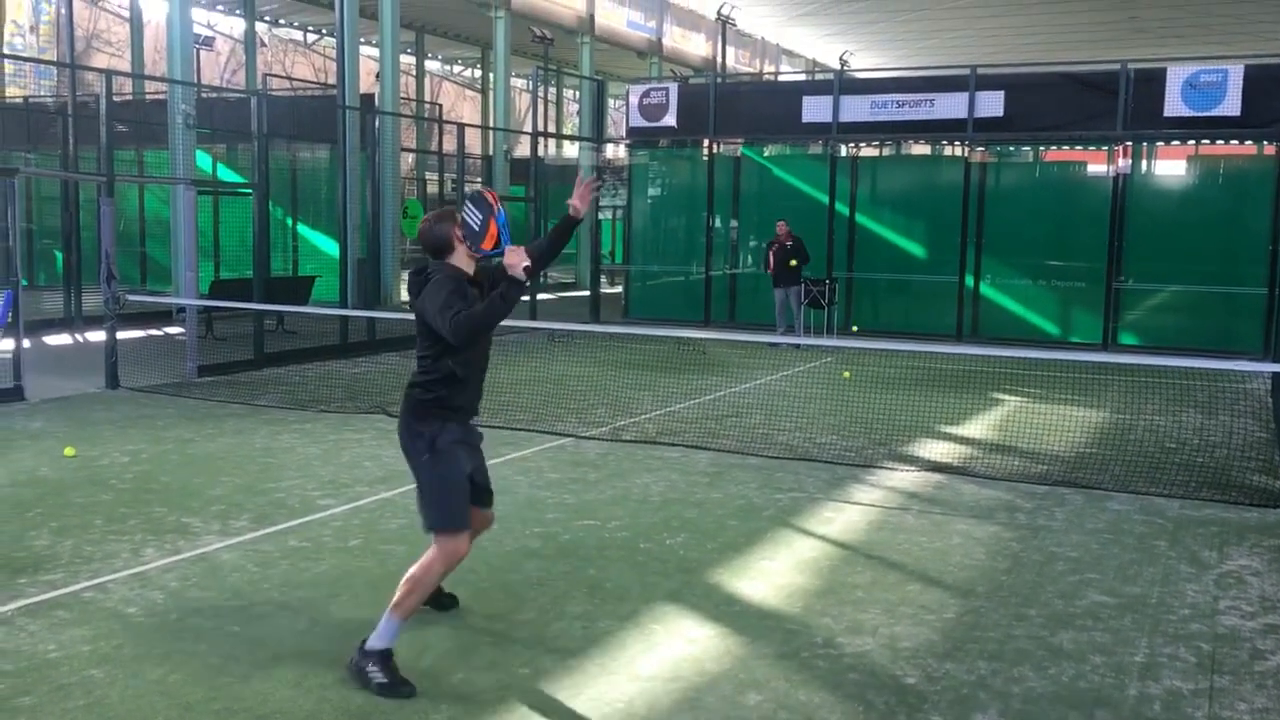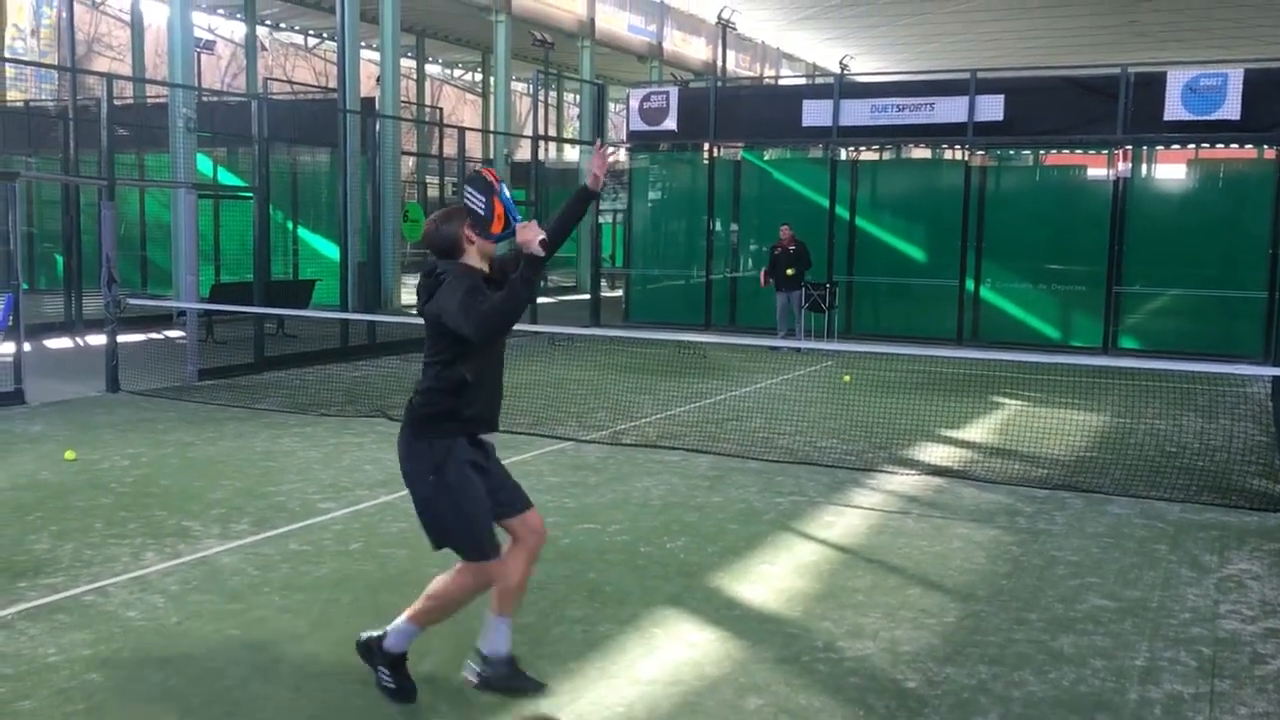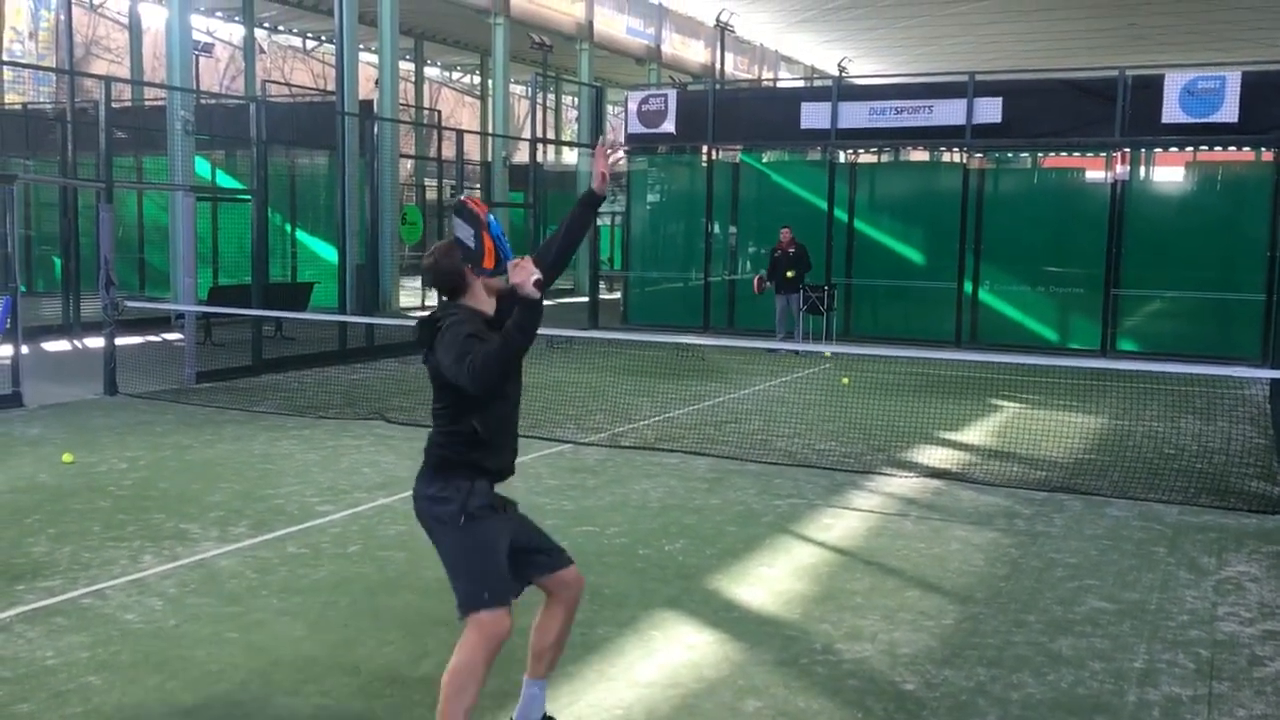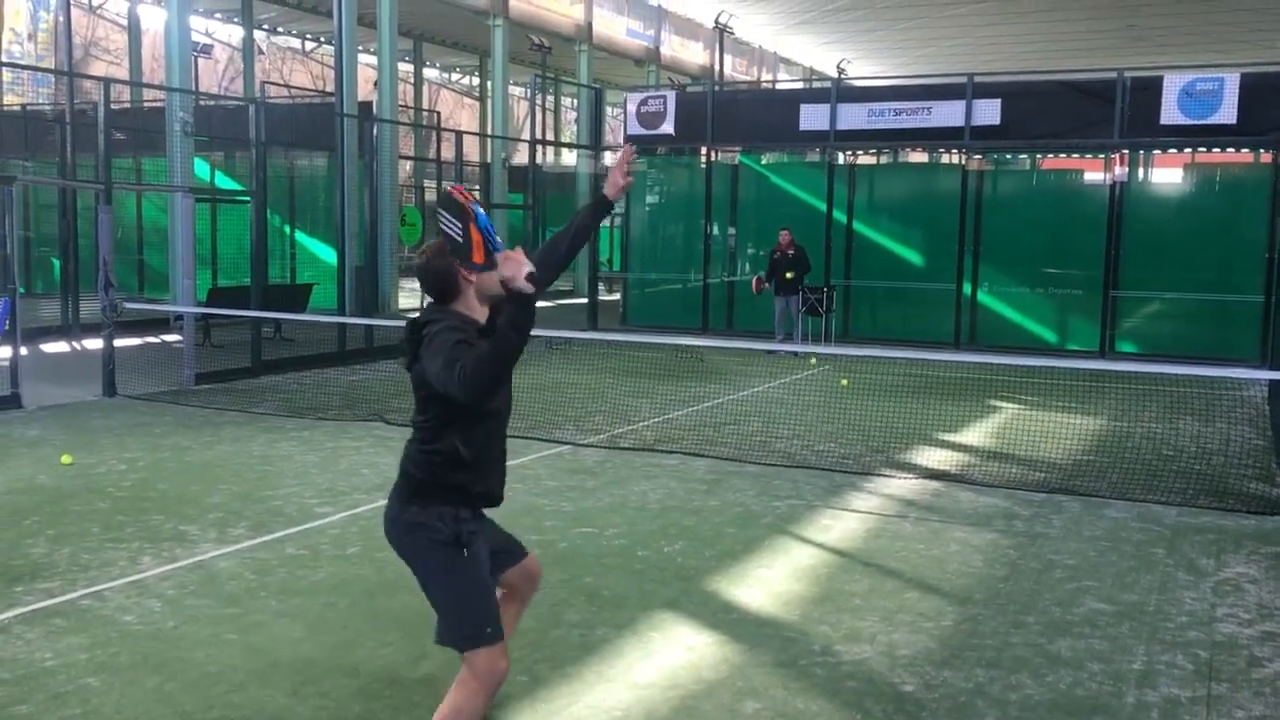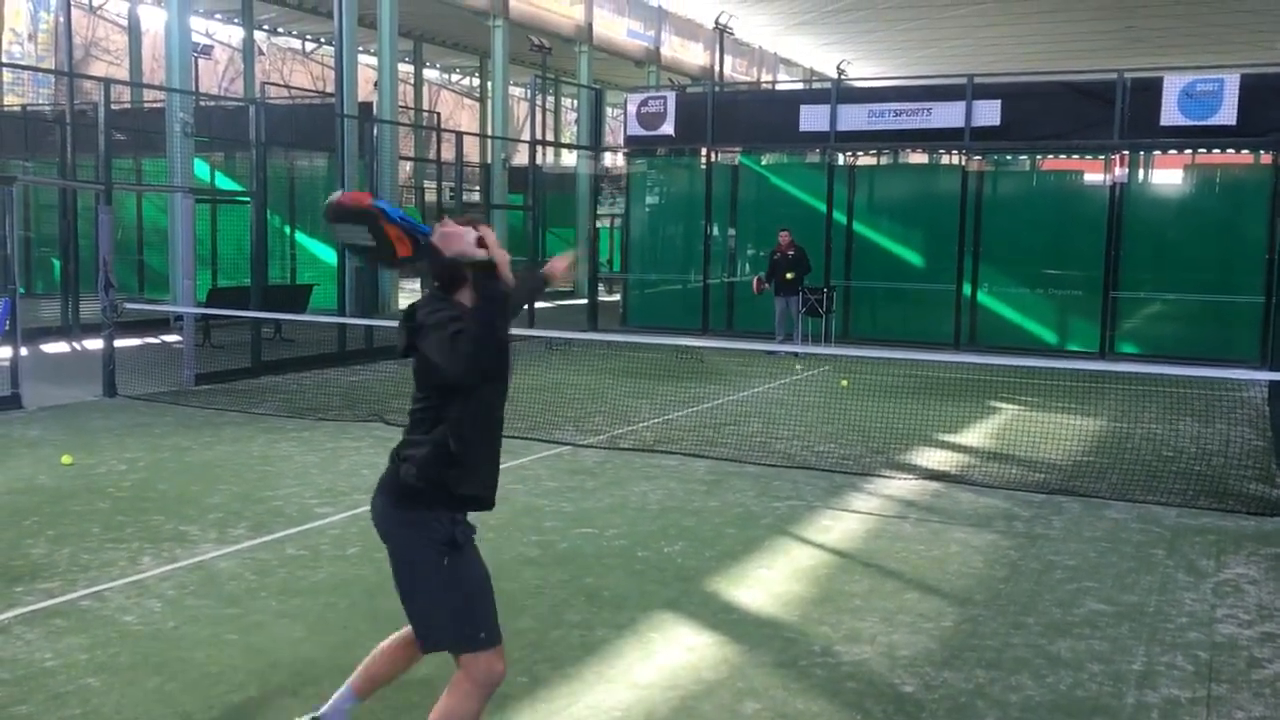
dt=0.2s
person 1, frame 1
left shoulder: (473, 279)
right shoulder: (442, 286)
left elbow: (527, 262)
right elbow: (463, 328)
left wrist: (572, 215)
right wrist: (511, 280)
left hip: (451, 421)
right hip: (431, 424)
left knee: (479, 517)
right knee: (452, 544)
left ankle: (423, 590)
right ankle: (374, 649)
person 1, frame 2
left shoulder: (485, 278)
right shoulder: (455, 285)
left elbow: (546, 242)
right elbow: (488, 325)
left wrist: (590, 188)
right wrist: (529, 260)
left hip: (464, 438)
right hip: (436, 441)
left knee: (530, 533)
right knee: (484, 566)
left ankle: (493, 658)
right ankle: (388, 646)
person 1, frame 3
left shoulder: (496, 313)
right shoulder: (458, 334)
left elbow: (553, 253)
right elbow: (485, 378)
left wrist: (596, 192)
right wrist: (525, 303)
left hip: (477, 493)
right hip: (453, 495)
left knee: (567, 583)
right knee: (490, 627)
person 1, frame 4
left shoulder: (483, 321)
right shoulder: (445, 340)
left elbow: (548, 262)
right elbow: (475, 386)
left wrist: (604, 199)
right wrist: (518, 303)
left hip: (454, 511)
right hip: (432, 516)
left knee: (524, 575)
right knee: (488, 664)
person 1, frame 5
left shoulder: (458, 311)
right shoulder: (448, 326)
left elbow: (501, 300)
right elbow: (479, 365)
left wrist: (540, 277)
right wrist: (495, 270)
left hip: (418, 503)
right hip: (427, 513)
left knee: (429, 630)
right knee: (483, 668)
